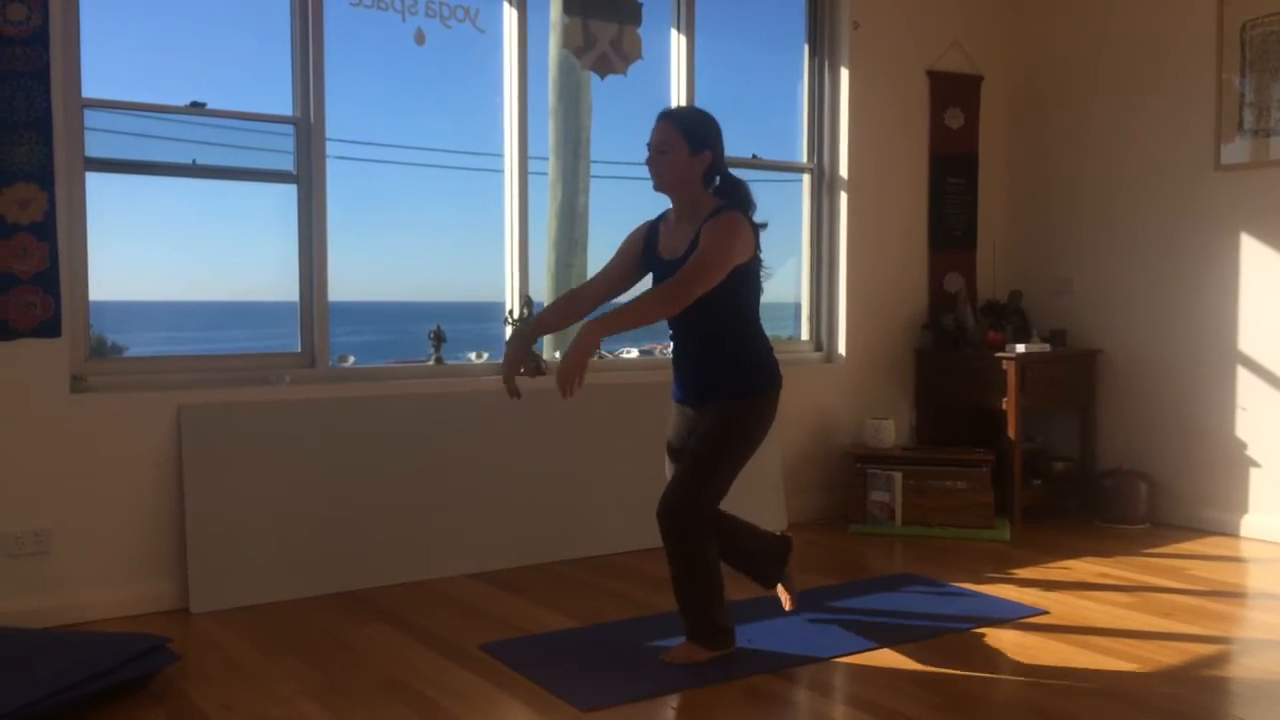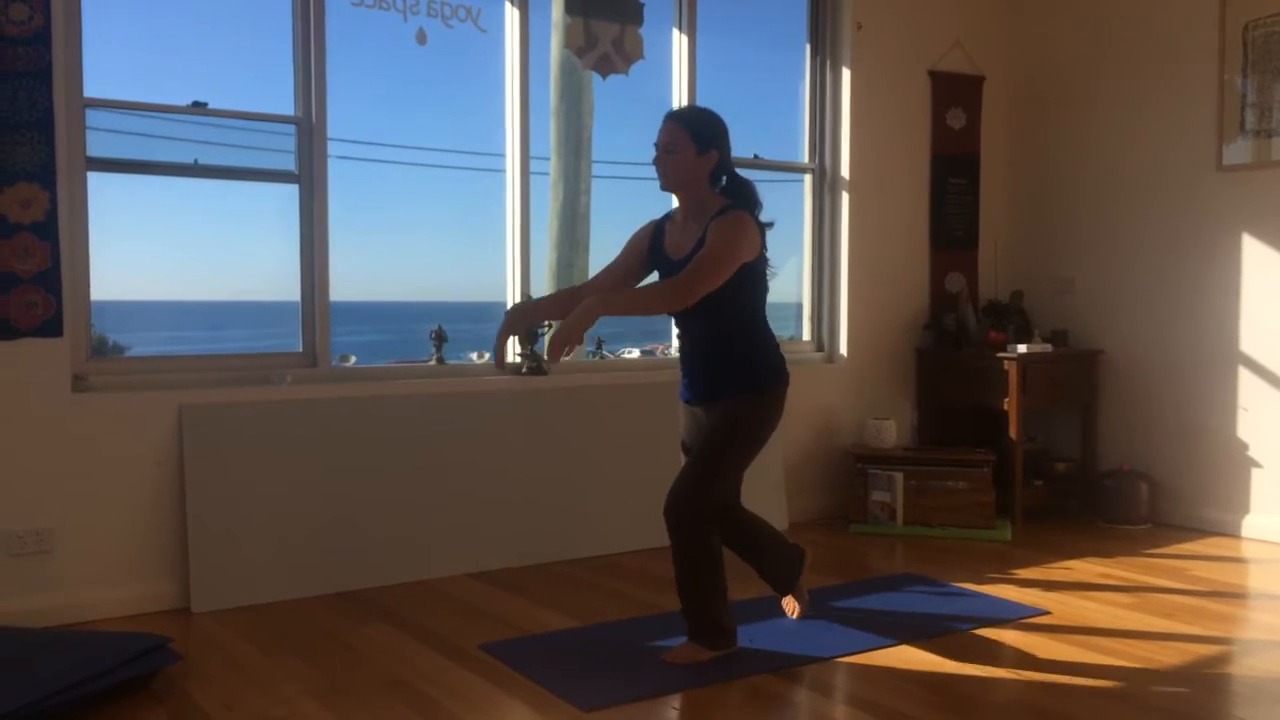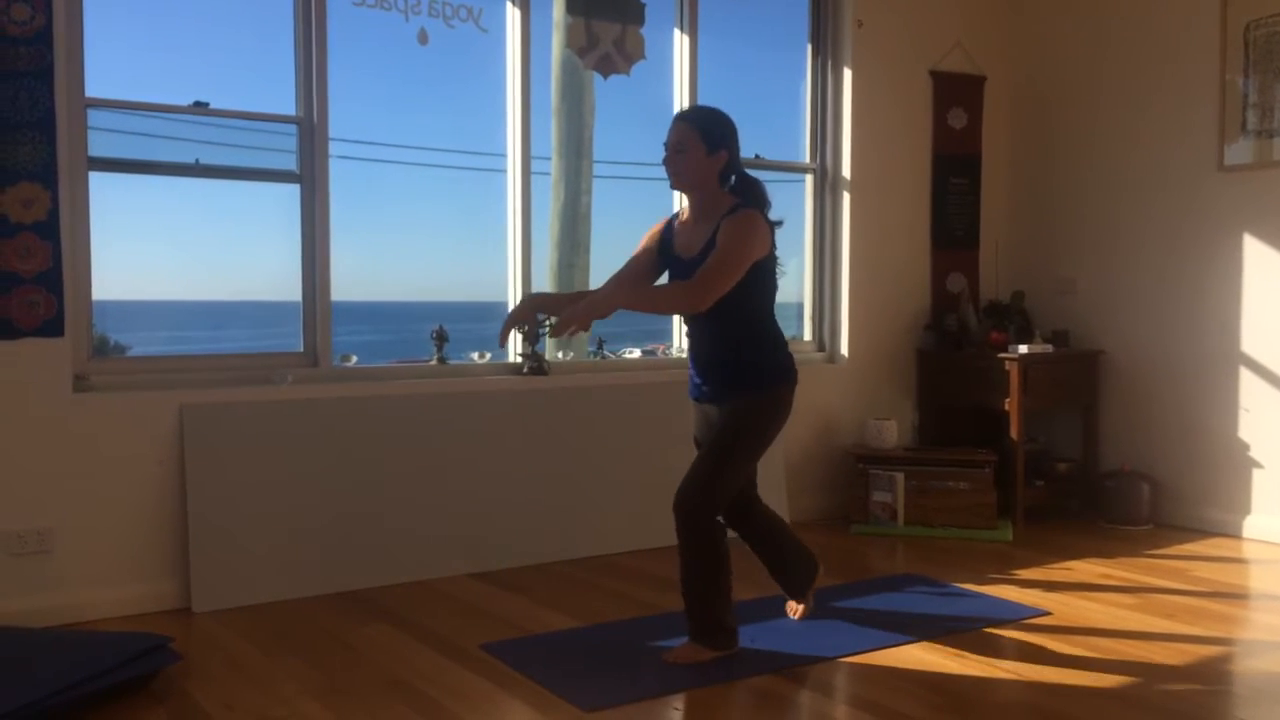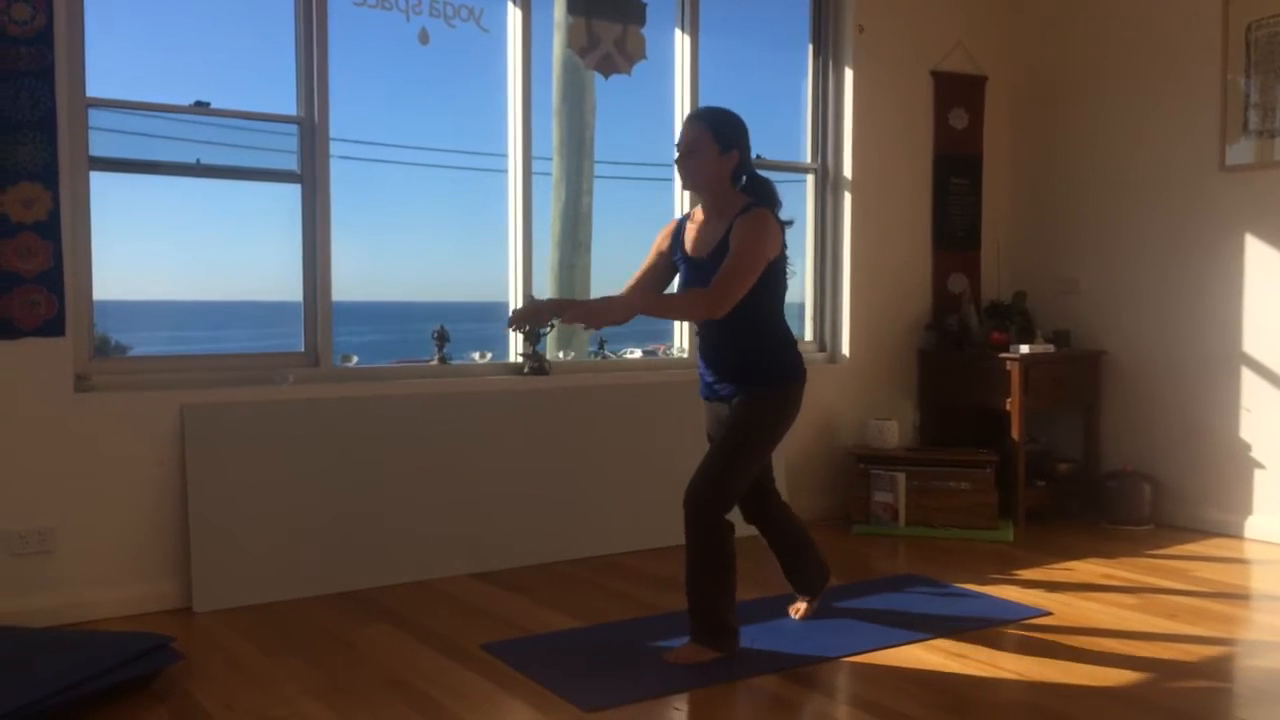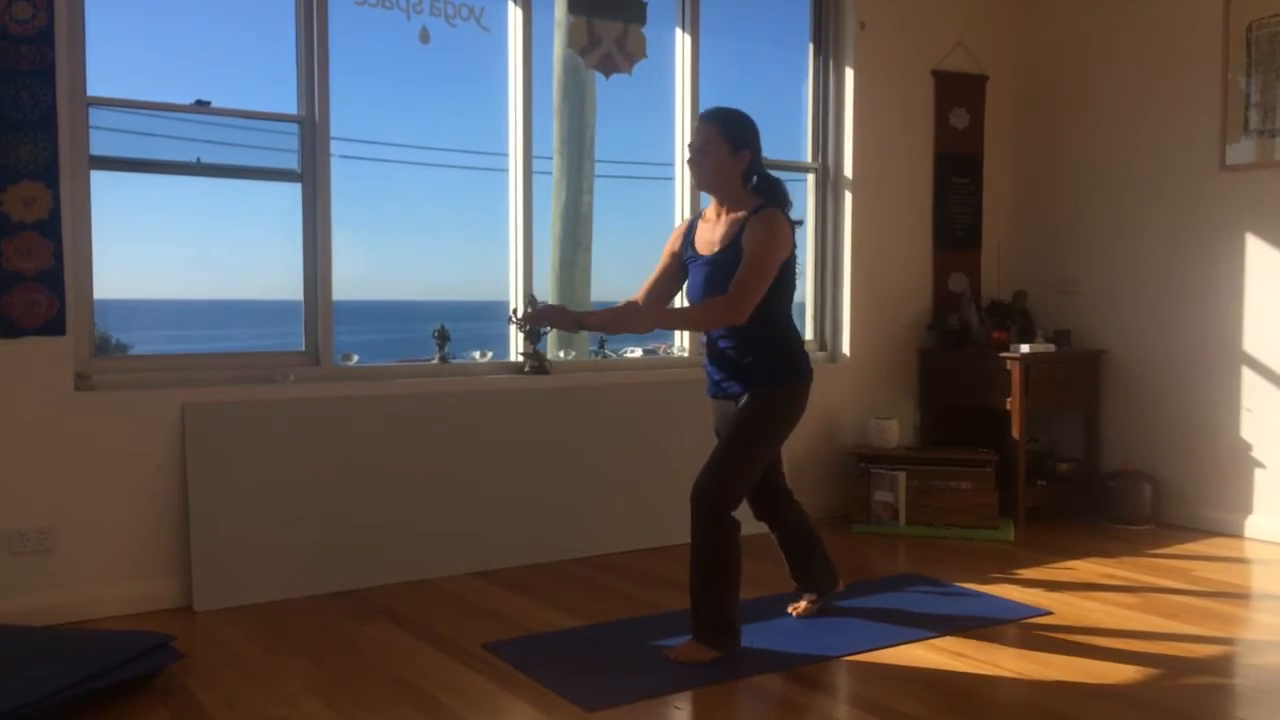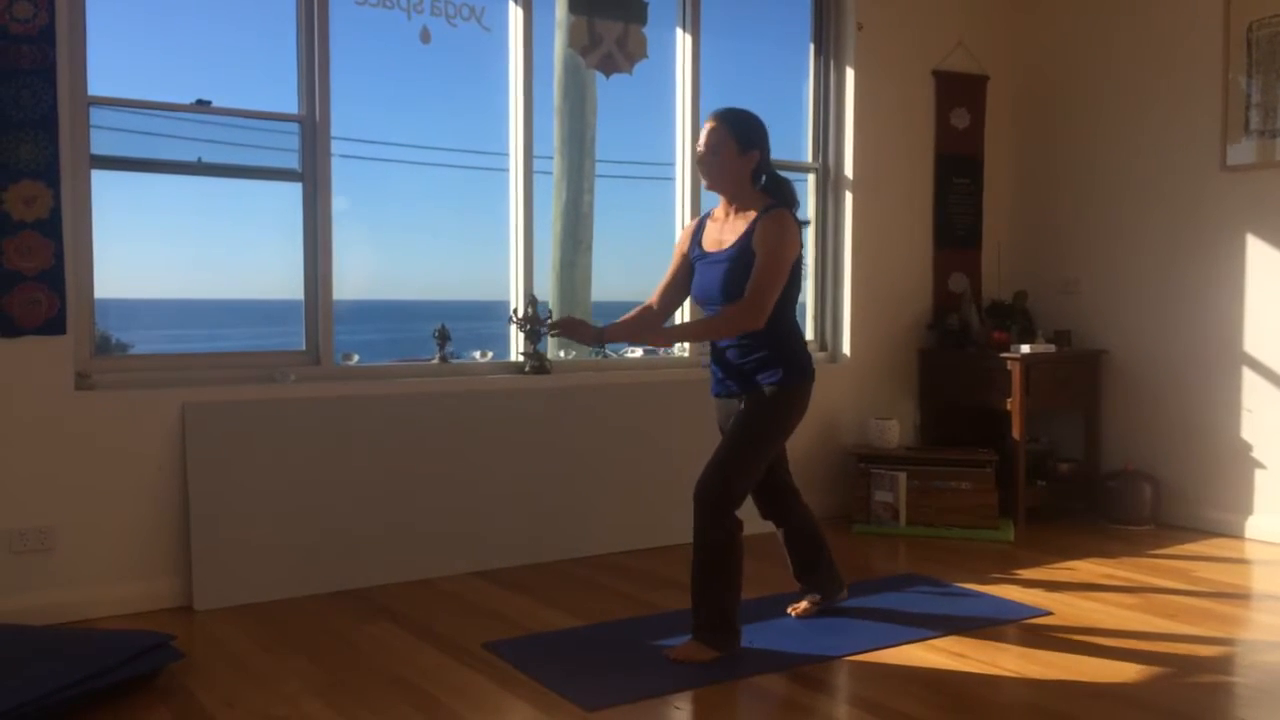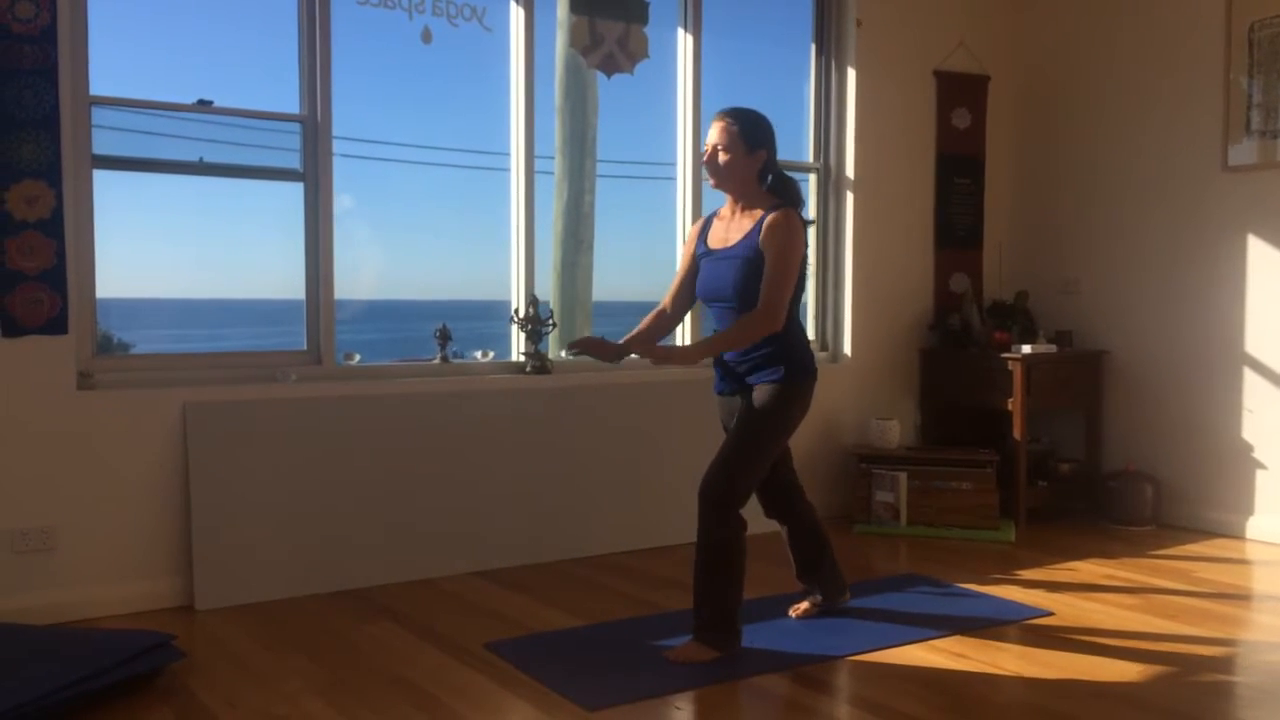
dt=0.2s
person 1, frame 1
left shoulder: (729, 228)
right shoulder: (649, 235)
left elbow: (674, 298)
right elbow: (588, 293)
left wrist: (592, 335)
right wrist: (526, 334)
left hip: (744, 393)
right hip: (692, 395)
left knee: (678, 512)
right knee: (687, 513)
left ankle: (710, 635)
right ankle: (772, 556)
person 1, frame 2
left shoulder: (736, 226)
right shoulder: (656, 234)
left elbow: (681, 294)
right elbow: (592, 288)
left wrist: (593, 310)
right wrist: (527, 311)
left hip: (751, 391)
right hip: (700, 393)
left knee: (685, 508)
right knee: (717, 508)
left ankle: (711, 635)
right ankle: (788, 566)
person 1, frame 3
left shoulder: (746, 224)
right shoulder: (668, 233)
left elbow: (697, 296)
right elbow: (606, 294)
left wrist: (609, 301)
right wrist: (540, 301)
left hip: (761, 387)
right hip: (710, 391)
left knee: (694, 504)
right knee: (737, 503)
left ankle: (712, 635)
right ankle: (802, 575)
person 1, frame 4
left shoulder: (757, 223)
right shoulder: (678, 232)
left elbow: (716, 302)
right elbow: (626, 302)
left wrist: (631, 305)
right wrist: (560, 307)
left hip: (770, 385)
right hip: (720, 389)
left knee: (704, 500)
right knee: (756, 497)
left ankle: (713, 634)
right ankle: (813, 580)
person 1, frame 5
left shoulder: (768, 224)
right shoulder: (689, 232)
left elbow: (736, 307)
right elbow: (642, 308)
left wrist: (657, 319)
right wrist: (578, 319)
left hip: (776, 383)
right hip: (726, 387)
left knee: (710, 497)
right knee: (767, 493)
left ankle: (715, 633)
right ankle: (820, 581)
person 1, frame 6
left shoulder: (775, 225)
right shoulder: (696, 231)
left elbow: (752, 314)
right elbow: (656, 309)
left wrist: (671, 336)
right wrist: (599, 332)
left hip: (778, 382)
right hip: (730, 387)
left knee: (714, 495)
right knee: (774, 492)
left ankle: (715, 632)
right ankle: (824, 583)
person 1, frame 7
left shoulder: (781, 224)
right shoulder: (703, 230)
left elbow: (768, 318)
right elbow: (670, 310)
left wrist: (690, 354)
right wrist: (619, 347)
left hip: (780, 381)
right hip: (734, 386)
left knee: (718, 494)
right knee: (778, 490)
left ankle: (716, 633)
right ankle: (827, 586)
